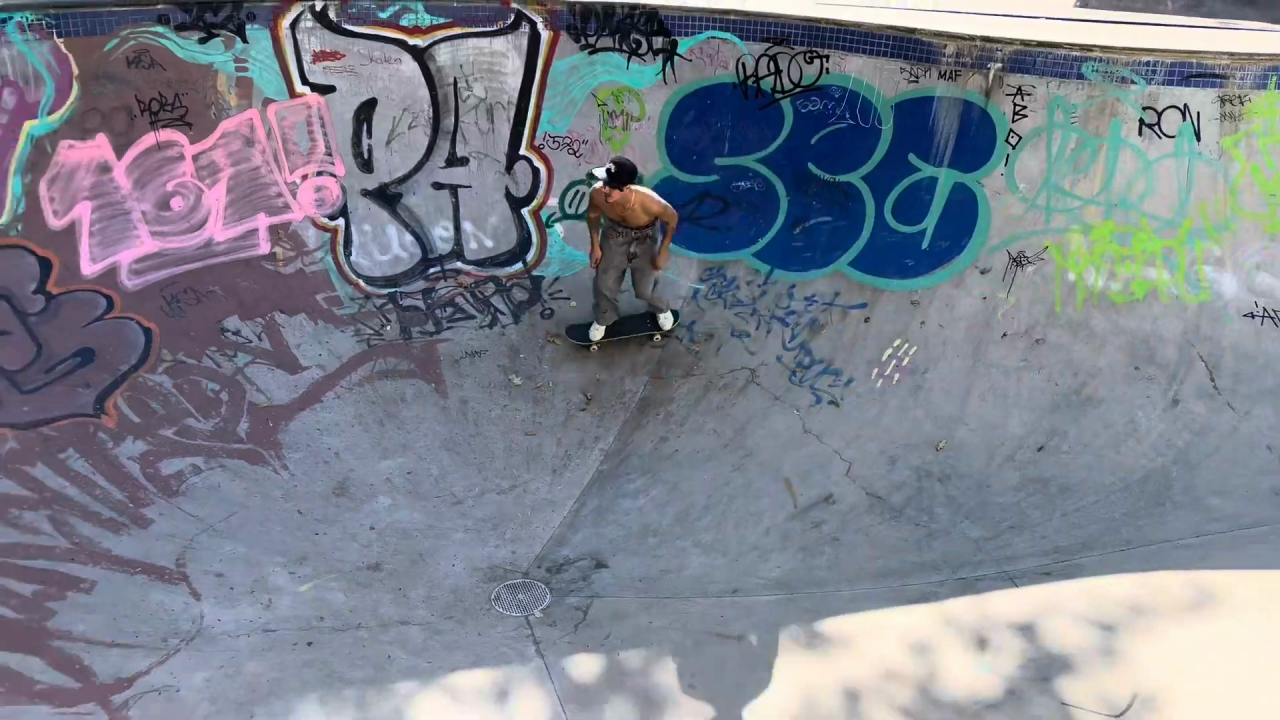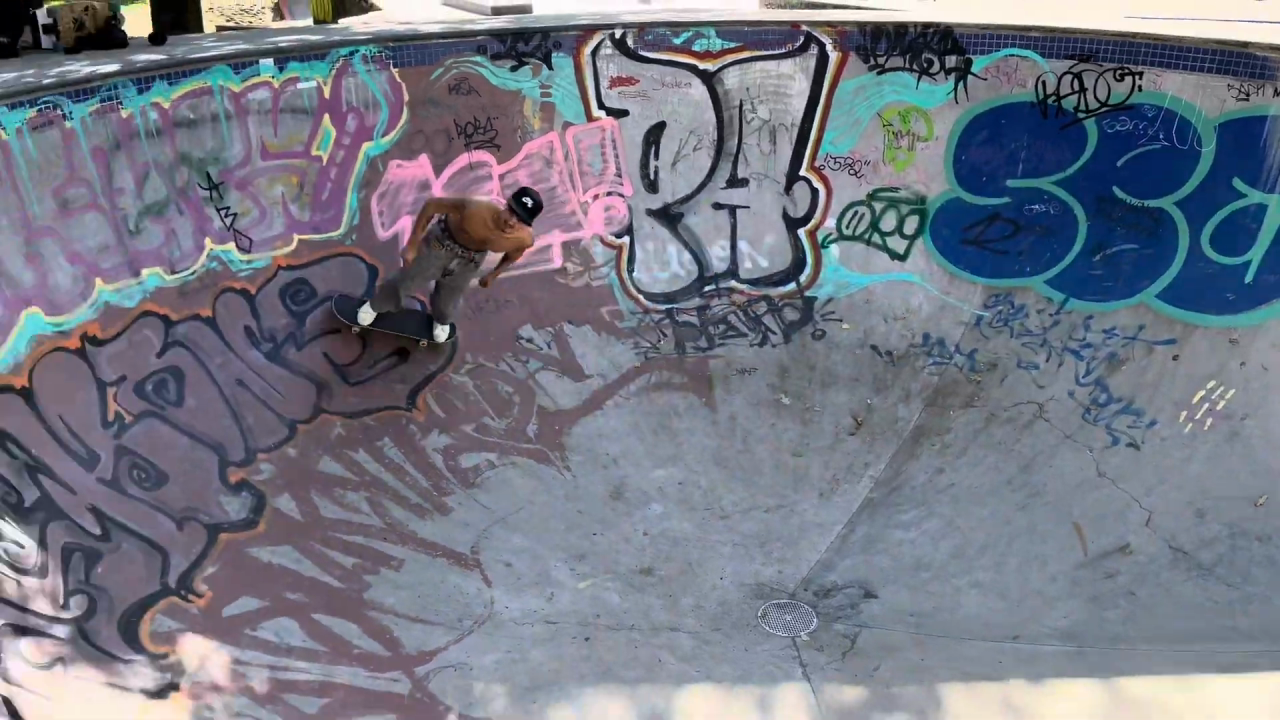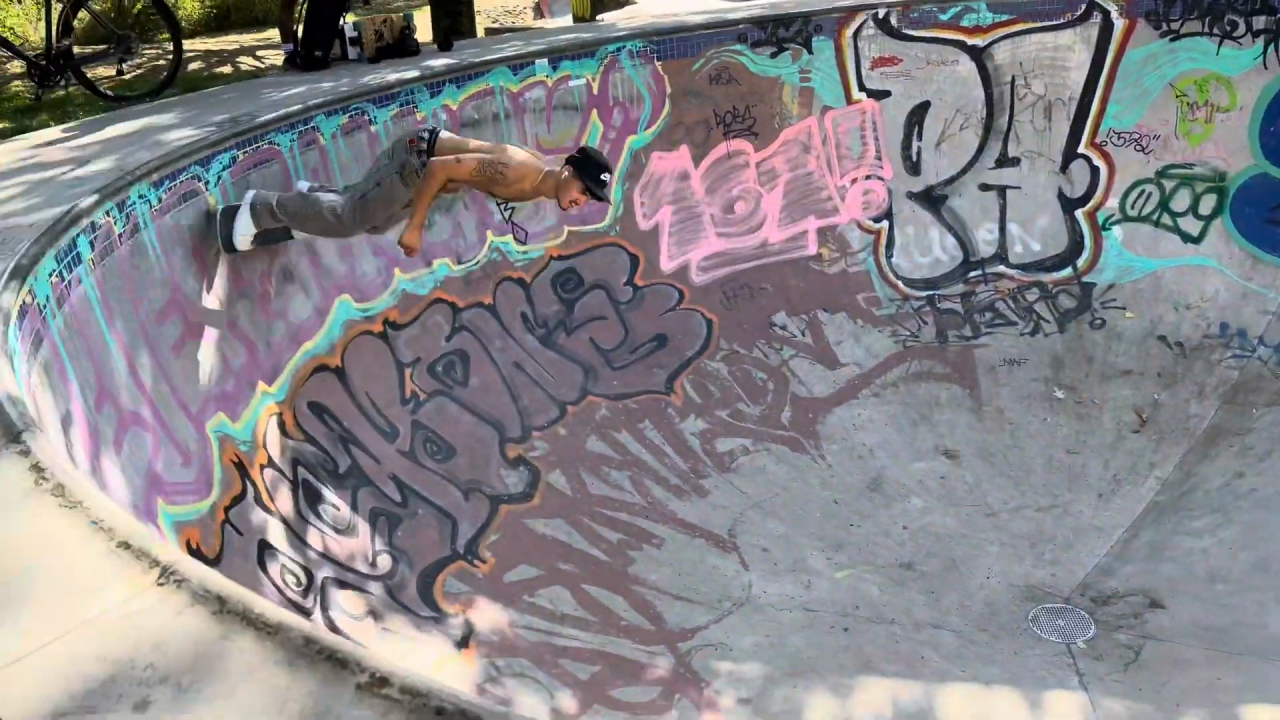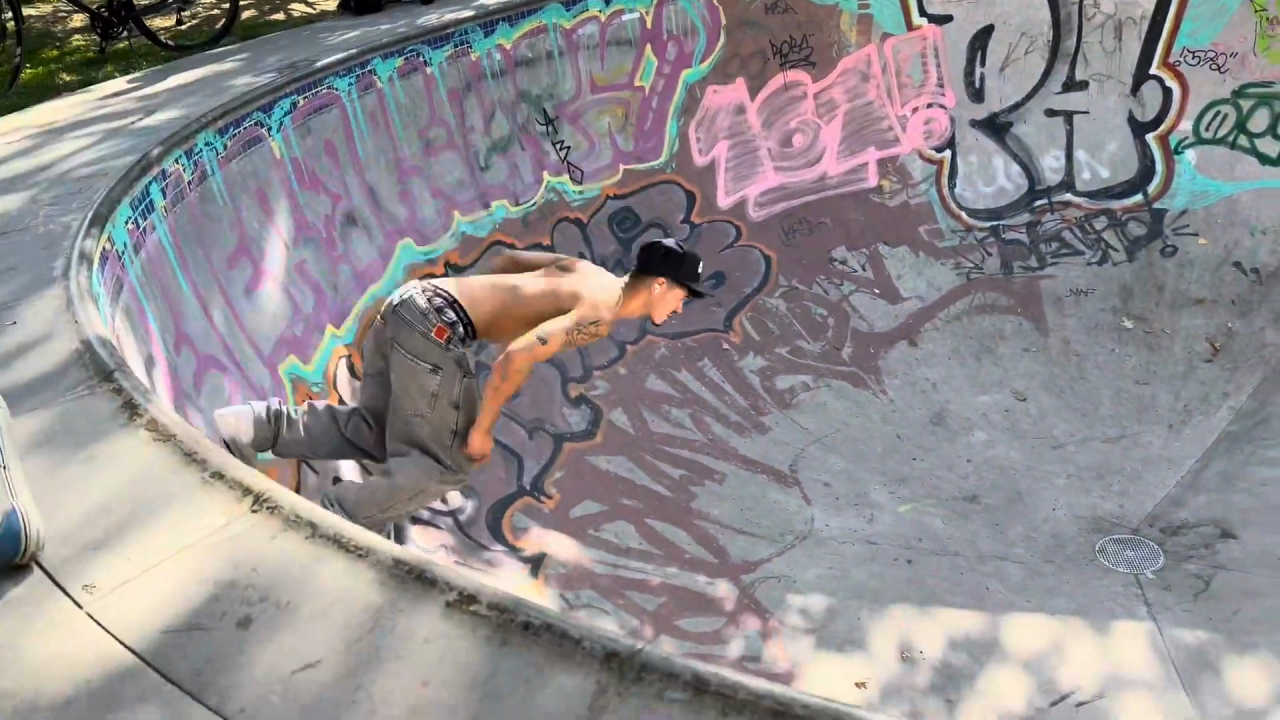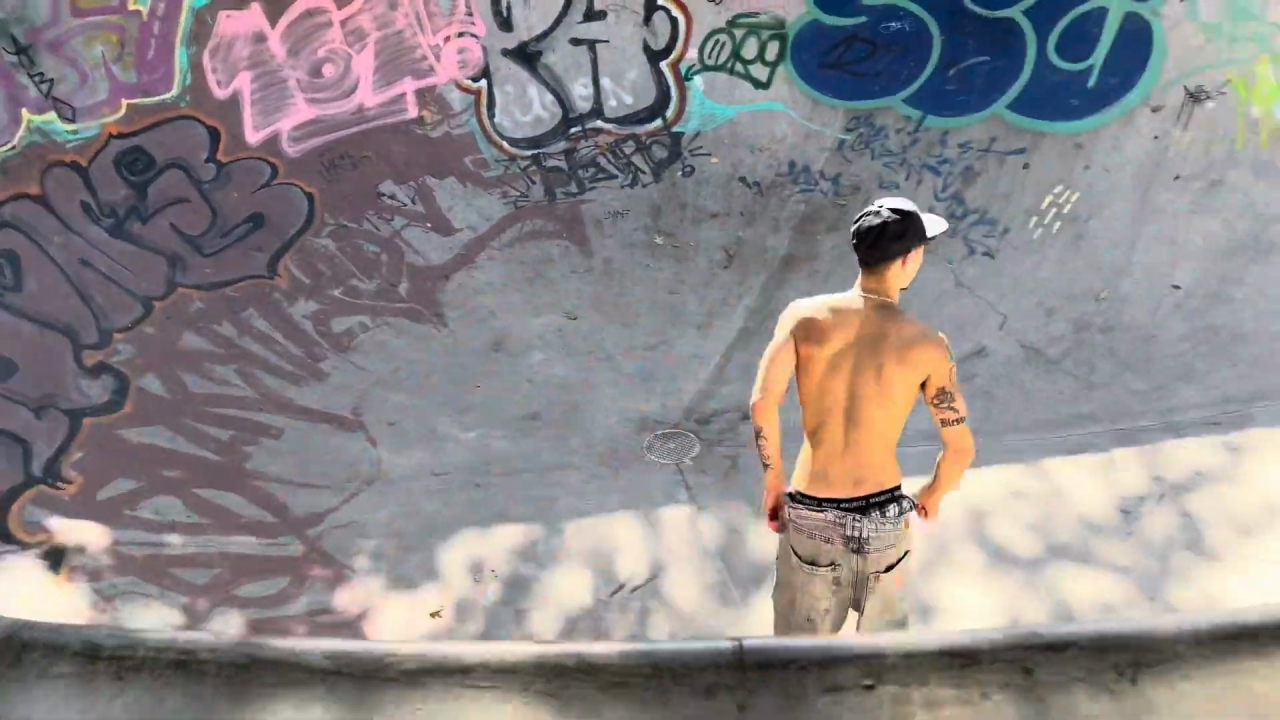
dt=0.4s
person 1, frame 1
left shoulder: (648, 203)
right shoulder: (597, 193)
left elbow: (671, 217)
left wrist: (663, 253)
right wrist: (595, 245)
left hip: (644, 234)
right hip: (615, 230)
left knee: (643, 288)
right knee: (604, 282)
left ankle: (661, 308)
right ankle: (603, 318)
person 1, frame 2
left shoulder: (525, 240)
right shoulder: (476, 208)
right elbow: (432, 204)
left wrist: (494, 275)
right wrist: (412, 244)
left hip: (472, 256)
right hip: (445, 238)
left knee: (445, 302)
right knee: (405, 281)
left ankle: (441, 319)
right ankle: (377, 305)
person 1, frame 3
left shoulder: (544, 175)
right shoulder: (514, 173)
right elbow: (439, 168)
right wrist: (414, 227)
left hip: (432, 155)
right hip: (418, 154)
left knee: (371, 217)
right knee: (348, 216)
left ankle: (309, 196)
right ankle: (258, 208)
person 1, frame 4
left shoulder: (592, 271)
right shoulder: (602, 314)
left elbow: (512, 256)
right elbow: (522, 354)
right wrist: (483, 428)
left hip: (415, 301)
right hip: (434, 329)
left knee: (377, 434)
right knee: (442, 467)
left ankle: (260, 426)
right ankle: (329, 518)
person 1, frame 5
left shoulder: (804, 316)
right shoulder: (925, 345)
left elbow: (762, 403)
right elbow: (961, 451)
left wrist: (772, 484)
right wrist: (935, 494)
left hip: (811, 522)
right hip: (880, 525)
left knee: (801, 639)
right knee: (880, 628)
